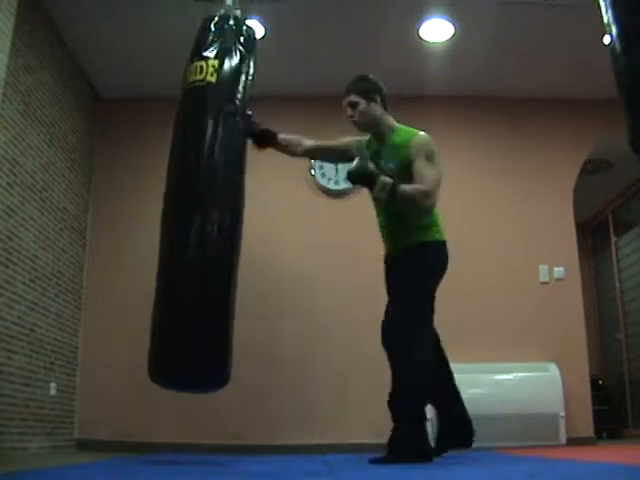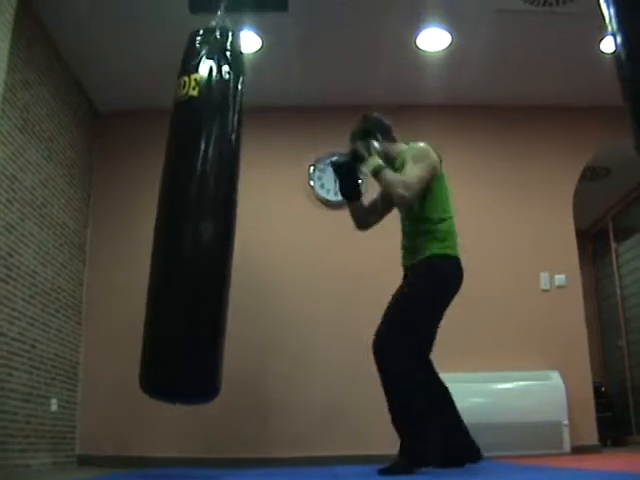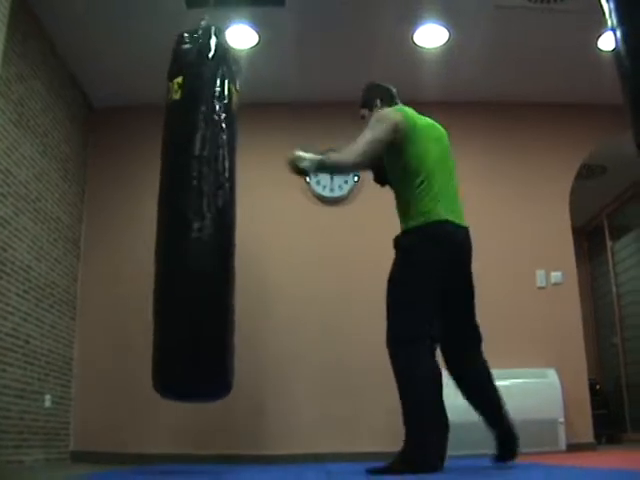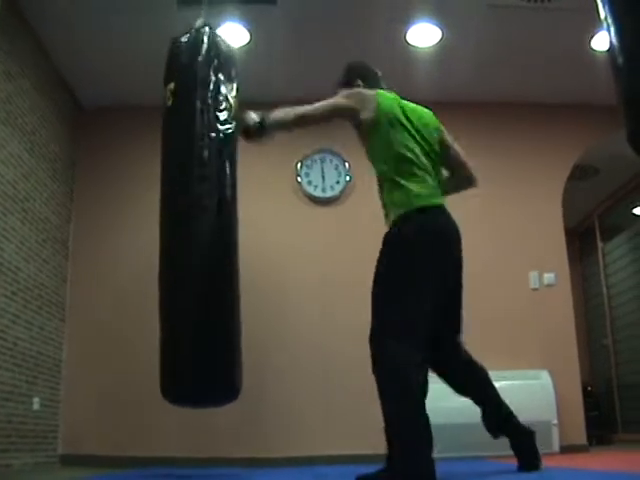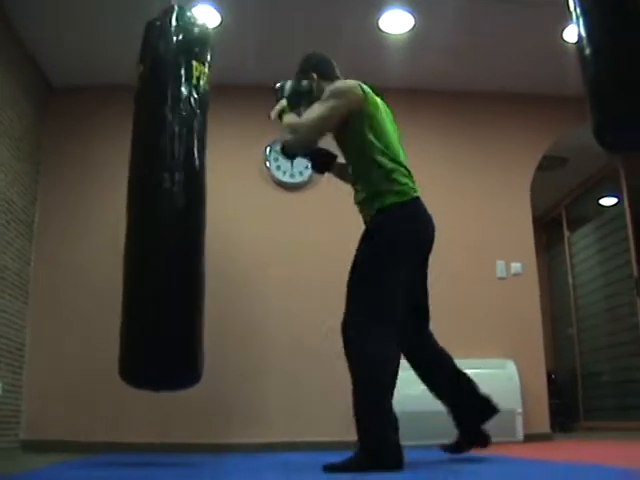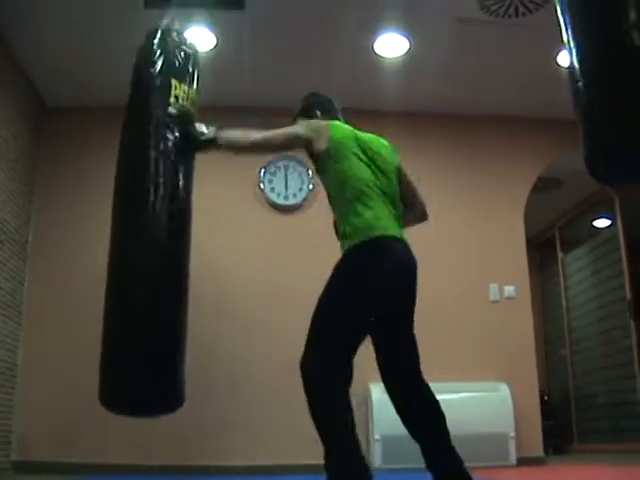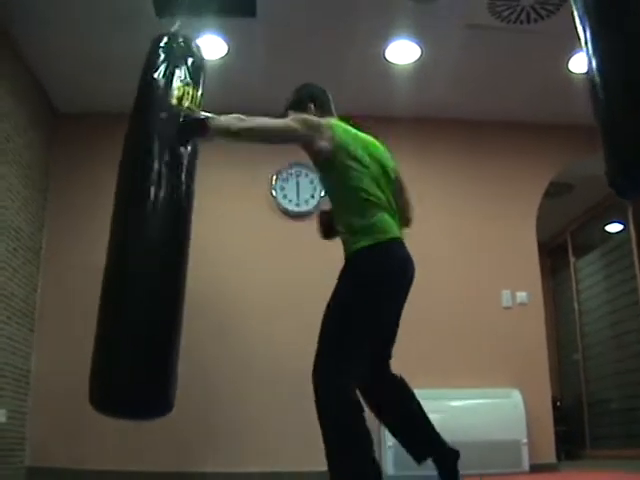
dt=0.4s
person 1, frame 1
left shoulder: (418, 142)
right shoulder: (365, 145)
left elbow: (429, 197)
right elbow: (308, 148)
left wrist: (381, 183)
right wrist: (269, 136)
left hip: (424, 250)
right hip: (400, 254)
left knee: (404, 339)
right knee: (420, 342)
left ankle: (410, 441)
right ankle: (455, 427)
person 1, frame 2
left shoulder: (421, 154)
right shoulder: (395, 173)
left elbow: (404, 193)
right elbow: (363, 222)
left wrist: (371, 162)
right wrist: (349, 186)
left hip: (436, 266)
right hip: (421, 268)
left knee: (391, 347)
right knee: (411, 358)
left ankle: (417, 448)
right ankle: (457, 446)
person 1, frame 3
left shoulder: (389, 117)
right shoulder: (434, 130)
left elbow: (351, 159)
left wrist: (312, 161)
right wrist: (385, 172)
left hip: (426, 237)
right hip: (454, 235)
left knee: (408, 341)
right knee: (461, 344)
left ankle: (424, 448)
right ankle: (502, 434)
person 1, frame 4
left shoulder: (363, 100)
right shoulder: (426, 117)
left elbow: (300, 116)
right elbow: (466, 177)
left wrist: (260, 122)
left hip: (413, 229)
right hip: (441, 228)
left knee: (394, 343)
right knee: (441, 343)
right ankle: (515, 434)
person 1, frame 5
left shoulder: (347, 91)
right shoulder: (363, 103)
left elbow: (295, 137)
right elbow: (360, 172)
left wrist: (283, 110)
right wrist: (328, 163)
left hip: (395, 222)
right hip: (406, 222)
left knee: (366, 329)
right knee: (410, 330)
left ankle: (379, 447)
right ankle: (473, 413)
person 1, frame 6
left shoulder: (318, 132)
right shoulder: (384, 147)
left elbow: (253, 141)
right elbow: (418, 211)
left wrist: (210, 135)
left hip: (367, 257)
right hip: (399, 258)
left knee: (321, 367)
right knee: (403, 371)
person 1, frame 7
left shoulder: (318, 131)
right shoulder: (375, 146)
left elbow: (244, 128)
right elbow: (405, 216)
left wrist: (205, 122)
left hip: (371, 262)
right hip: (390, 260)
left knee: (333, 374)
right knee: (372, 371)
